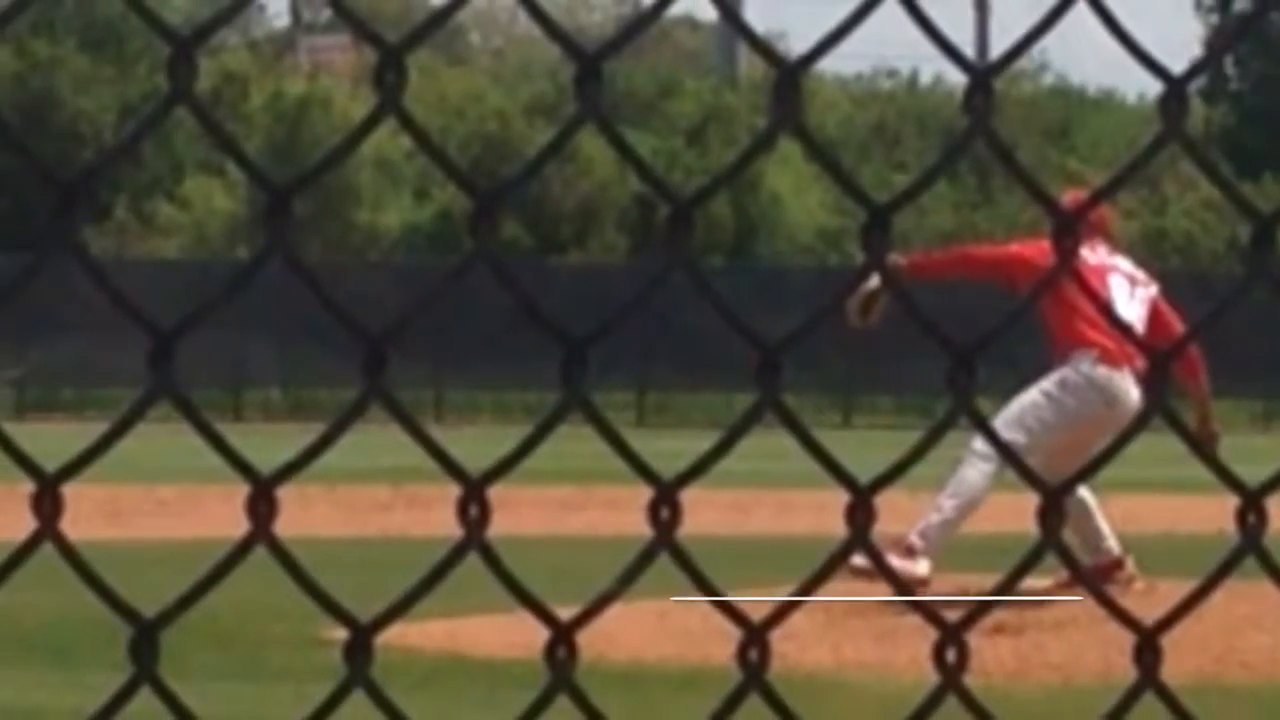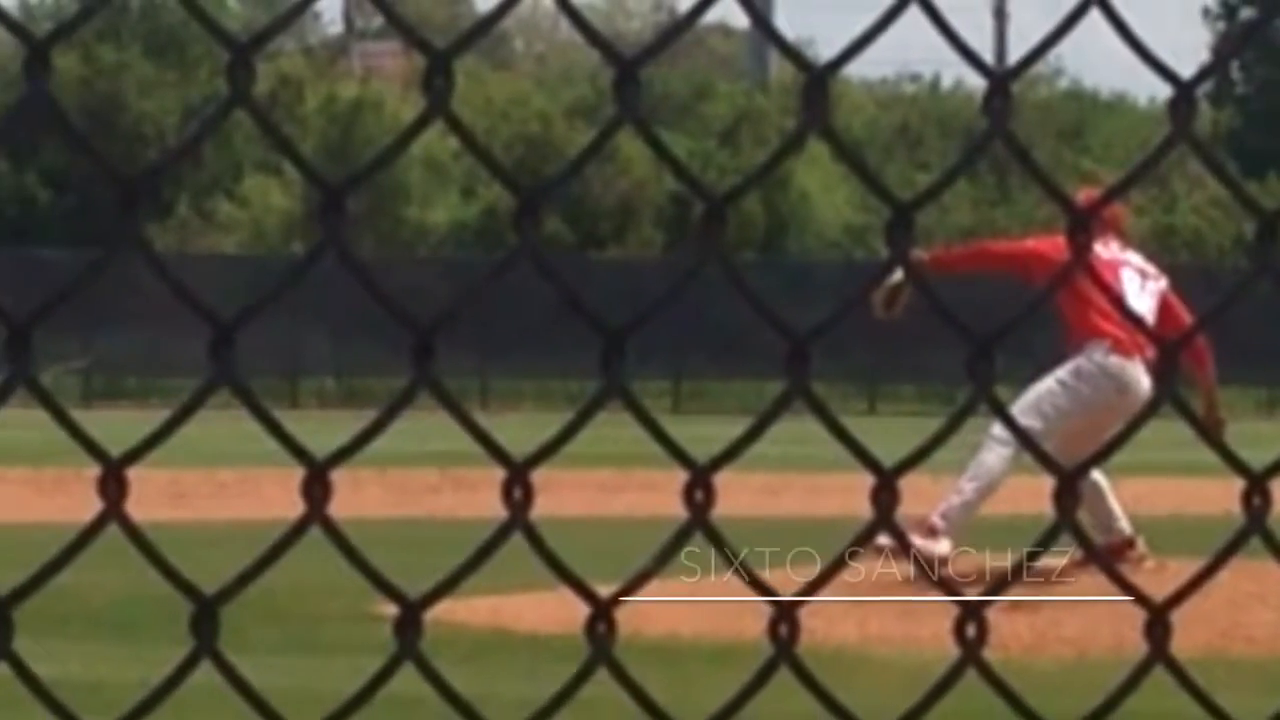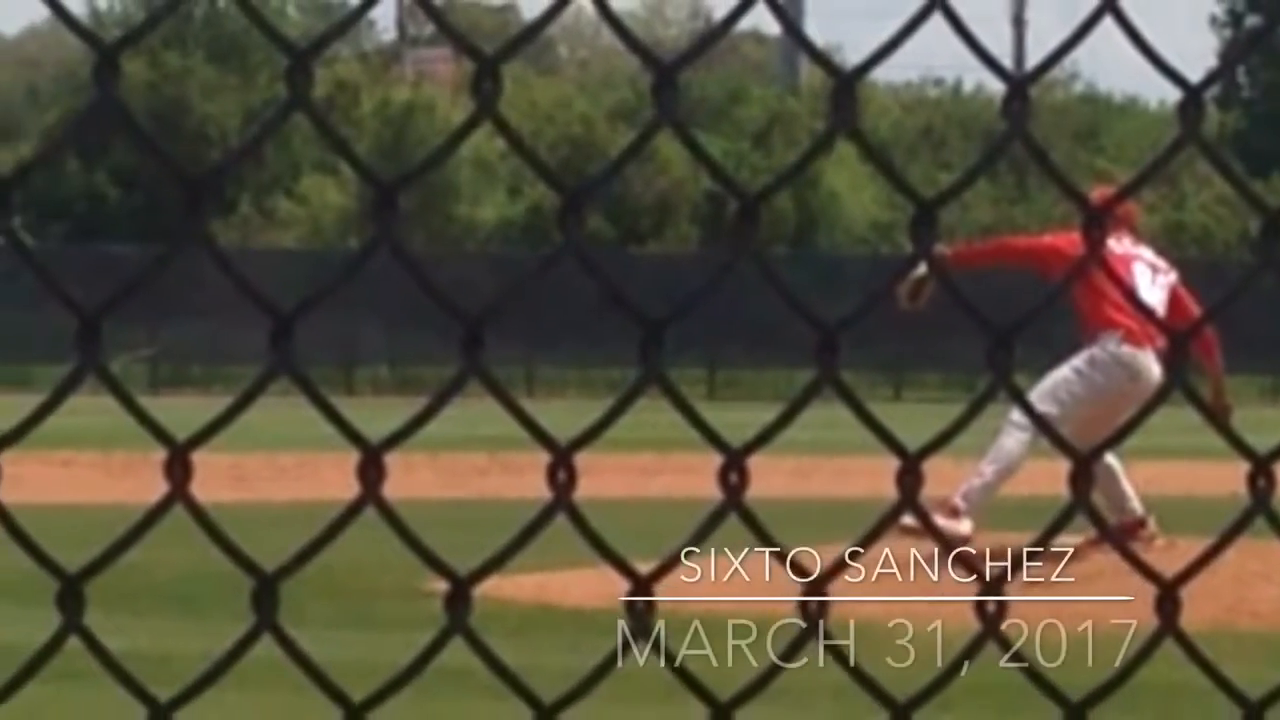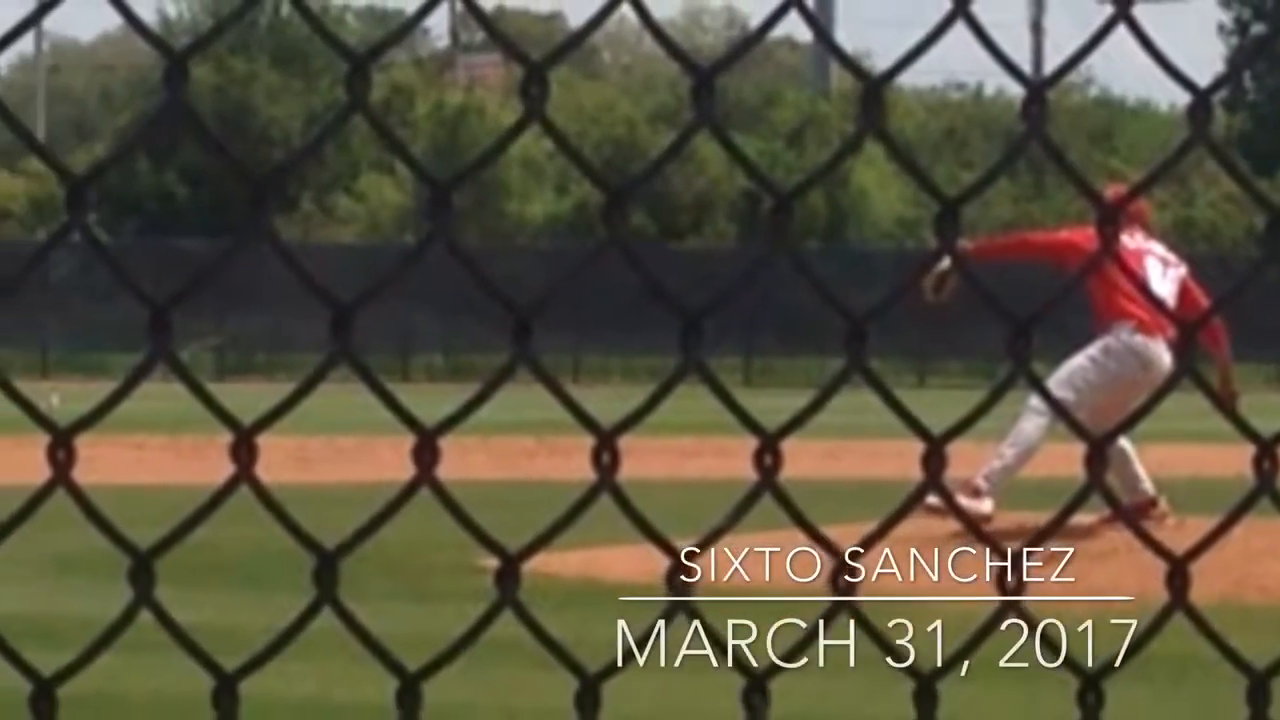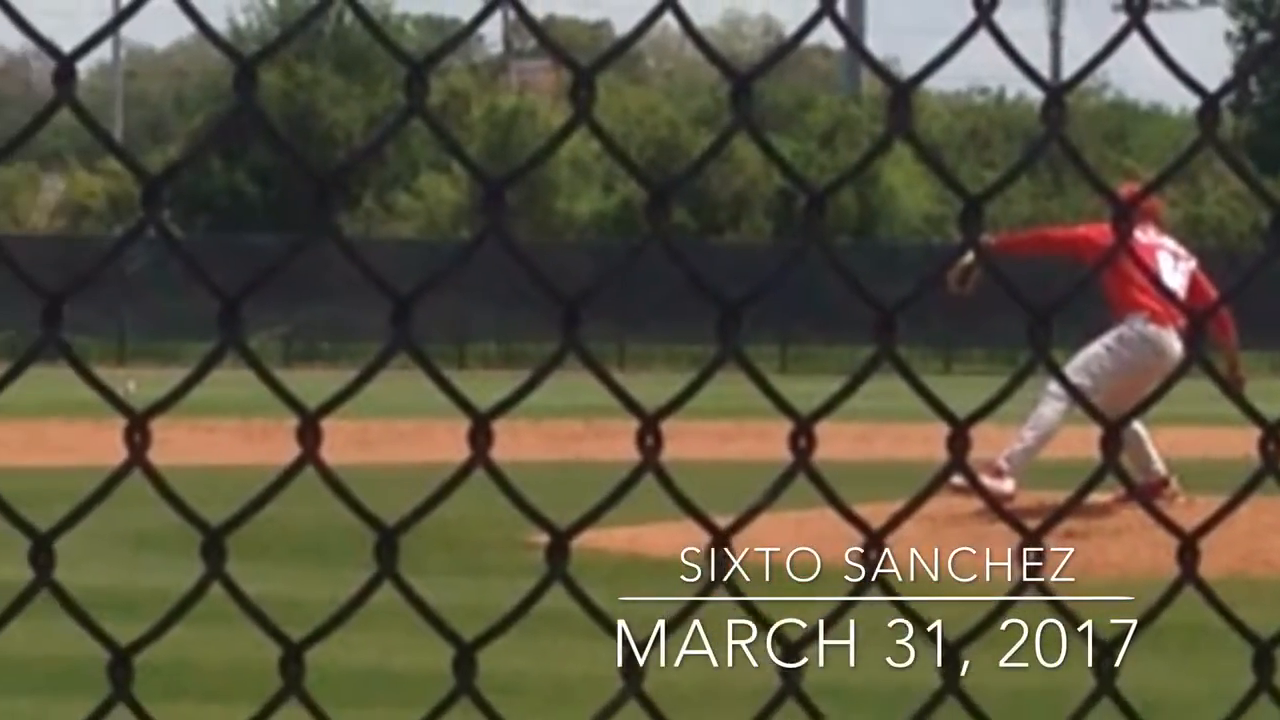
dt=0.5s
person 1, frame 1
left shoulder: (1058, 257)
right shoulder: (1139, 278)
left elbow: (980, 259)
right elbow: (1183, 346)
right wrist: (1204, 415)
left hip: (1090, 375)
right hip: (1128, 394)
left knee: (989, 448)
right knee: (1054, 470)
right ankle: (1108, 560)
person 1, frame 2
left shoulder: (1073, 251)
right shoulder: (1150, 273)
left elbow: (998, 254)
right elbow: (1191, 336)
left wrist: (928, 262)
right wrist: (1210, 401)
left hip: (1103, 363)
right hip: (1139, 382)
left knee: (1008, 433)
right knee: (1069, 455)
left ankle: (936, 532)
right ankle: (1120, 540)
person 1, frame 3
left shoulder: (1087, 246)
right shoulder: (1160, 267)
left elbow: (1018, 248)
right elbow: (1200, 327)
left wrist: (949, 257)
right wrist: (1217, 389)
left hip: (1115, 353)
right hip: (1149, 370)
left knee: (1026, 418)
right knee: (1083, 438)
left ankle: (958, 512)
right ankle: (1132, 521)
person 1, frame 4
left shoulder: (1102, 242)
right shoulder: (1171, 261)
left elbow: (1034, 244)
right elbow: (1207, 318)
left wrist: (971, 251)
right wrist: (1225, 376)
left hip: (1127, 342)
right hip: (1160, 359)
left knee: (1044, 404)
right knee: (1097, 422)
left ankle: (980, 492)
right ankle: (1144, 500)
person 1, frame 5
left shoulder: (1115, 236)
right shoulder: (1181, 254)
left elbow: (1053, 238)
right elbow: (1216, 309)
left wrist: (992, 246)
right wrist: (1233, 363)
left hip: (1141, 332)
right hip: (1172, 347)
left knee: (1061, 389)
right knee: (1112, 407)
left ankle: (1002, 473)
right ankle: (1157, 480)
